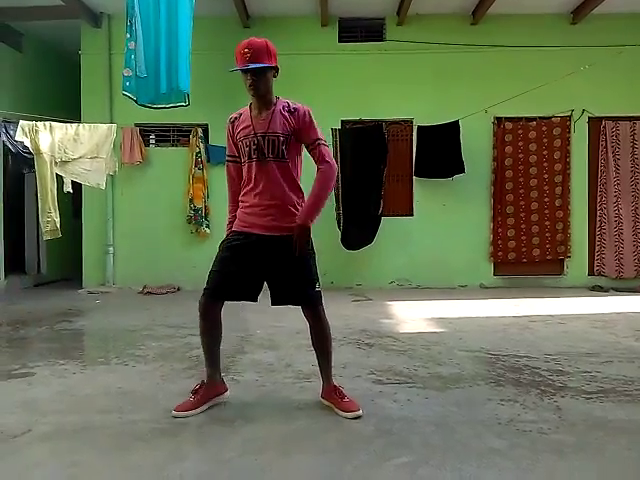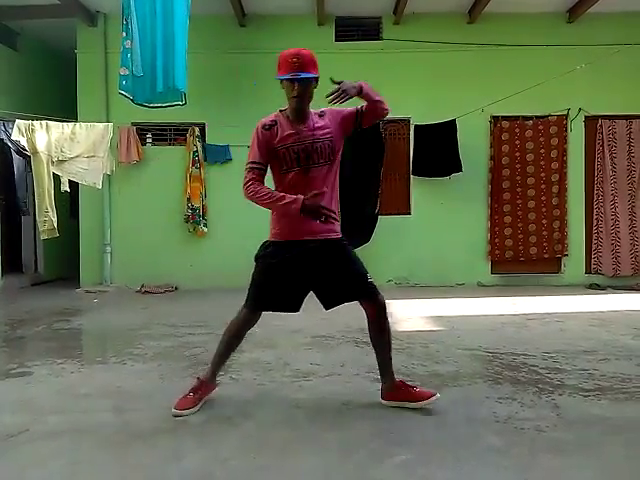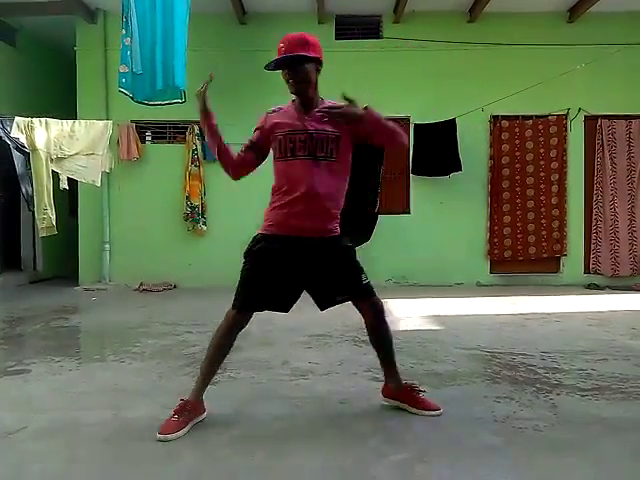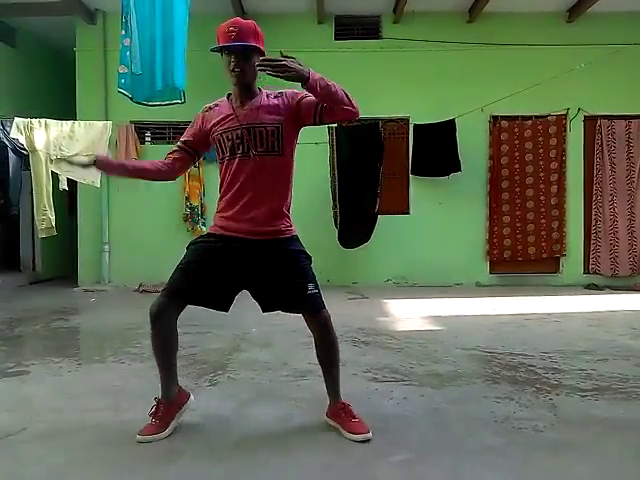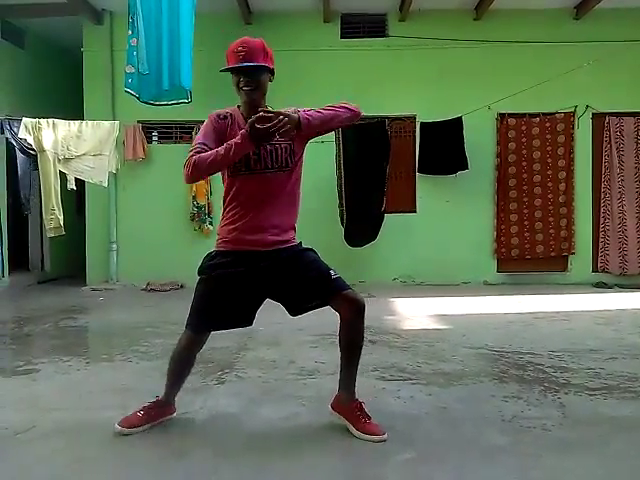
dt=1s
person 1, frame 1
left shoulder: (296, 114)
right shoulder: (235, 123)
left elbow: (327, 166)
right elbow: (235, 183)
left wrist: (304, 218)
right wrist: (232, 226)
left hip: (290, 233)
right hip: (245, 233)
left knee: (313, 308)
right knee: (208, 302)
left ankle: (329, 387)
right ankle: (213, 382)
person 1, frame 2
left shoulder: (335, 120)
right shoulder: (267, 129)
left elbow: (381, 111)
right elbow: (252, 186)
left wrist: (361, 89)
right wrist: (298, 204)
left hip: (329, 240)
right hip: (286, 242)
left knee: (375, 304)
right knee: (249, 314)
left ankle: (390, 384)
right ankle: (208, 380)
person 1, frame 3
left shoulder: (346, 115)
right shoulder: (274, 119)
left elbow: (400, 143)
right elbow: (237, 168)
left wrist: (367, 116)
right wrist: (208, 121)
left hip: (326, 239)
right hip: (276, 238)
left knee: (373, 308)
right knee: (237, 316)
left ankle: (394, 385)
right ankle: (194, 399)
person 1, frame 4
left shoulder: (288, 103)
right shoulder: (211, 115)
left elbow: (348, 112)
right elbow: (172, 166)
left wrist: (307, 76)
right wrist: (115, 165)
left hip: (277, 240)
right hip: (224, 238)
left knee: (319, 318)
right knee: (162, 311)
left ankle: (336, 405)
right ankle: (171, 396)
person 1, frame 5
left shoulder: (288, 122)
right shoulder: (219, 124)
left elbow: (350, 112)
right elbow: (192, 172)
left wrist: (297, 120)
right wrist: (246, 138)
left hip: (285, 250)
right hip: (233, 255)
left knee: (352, 305)
right knee: (193, 336)
left ankle: (346, 399)
right ankle: (164, 402)
